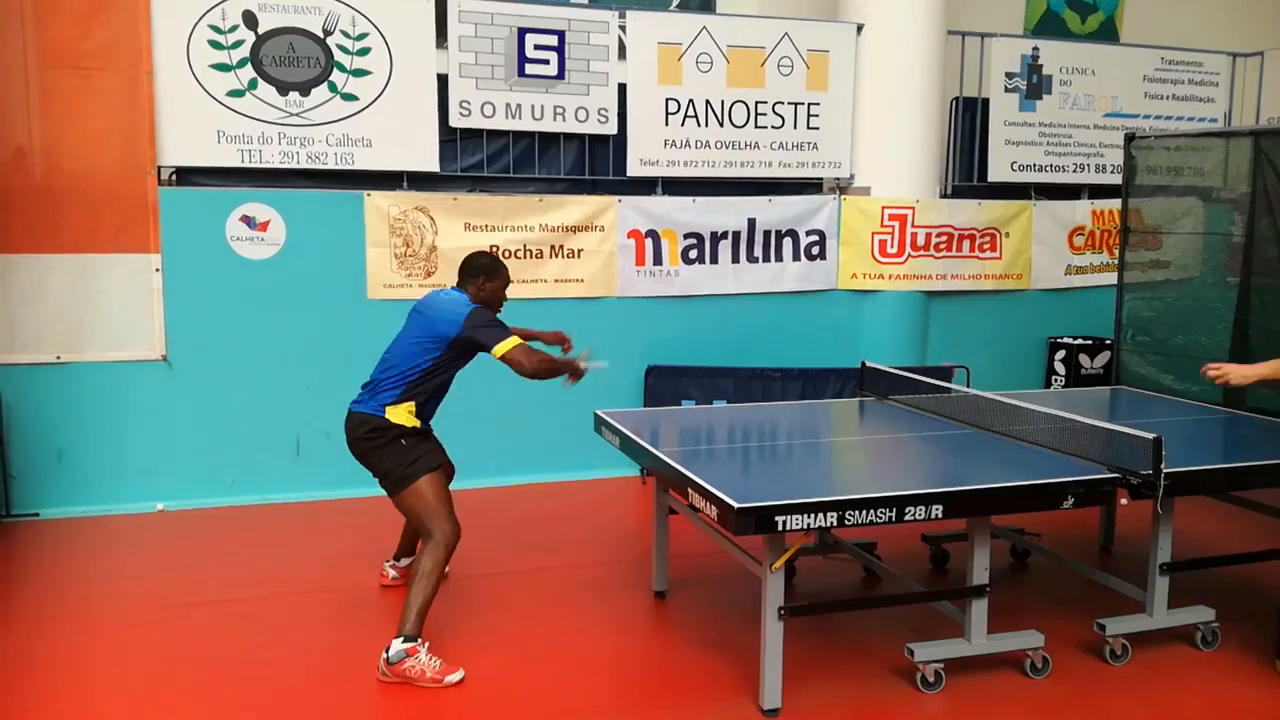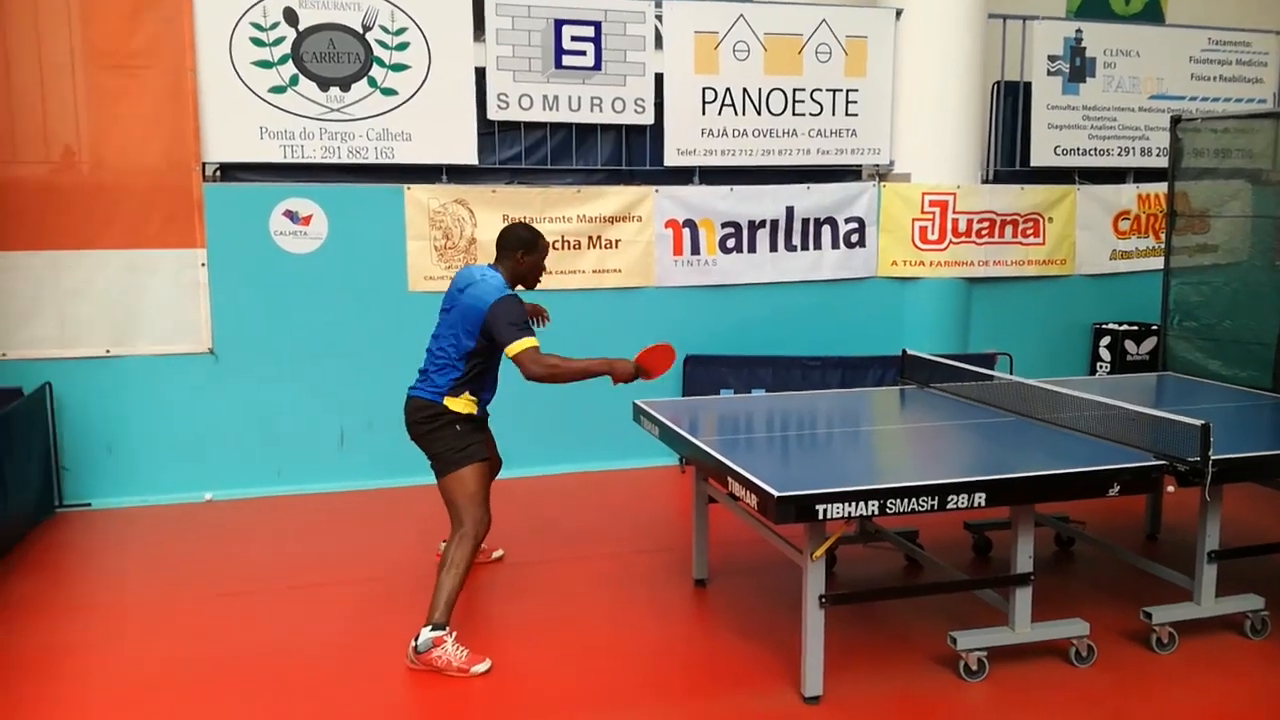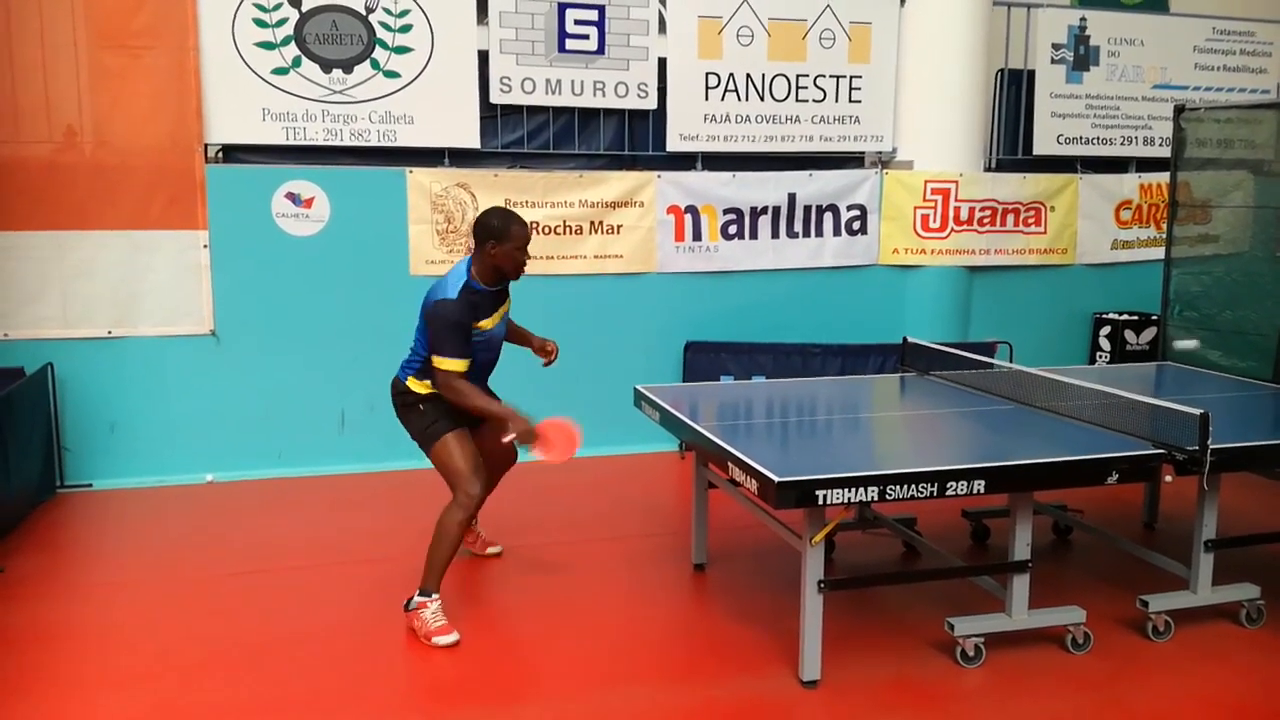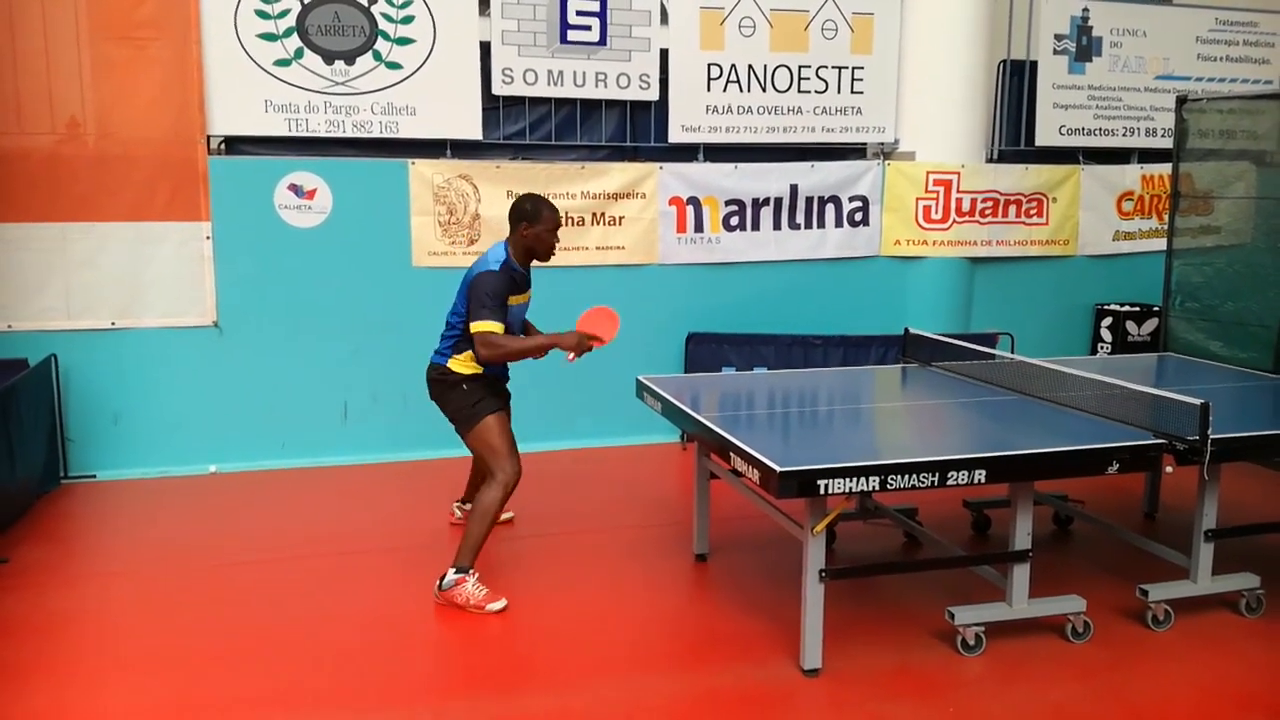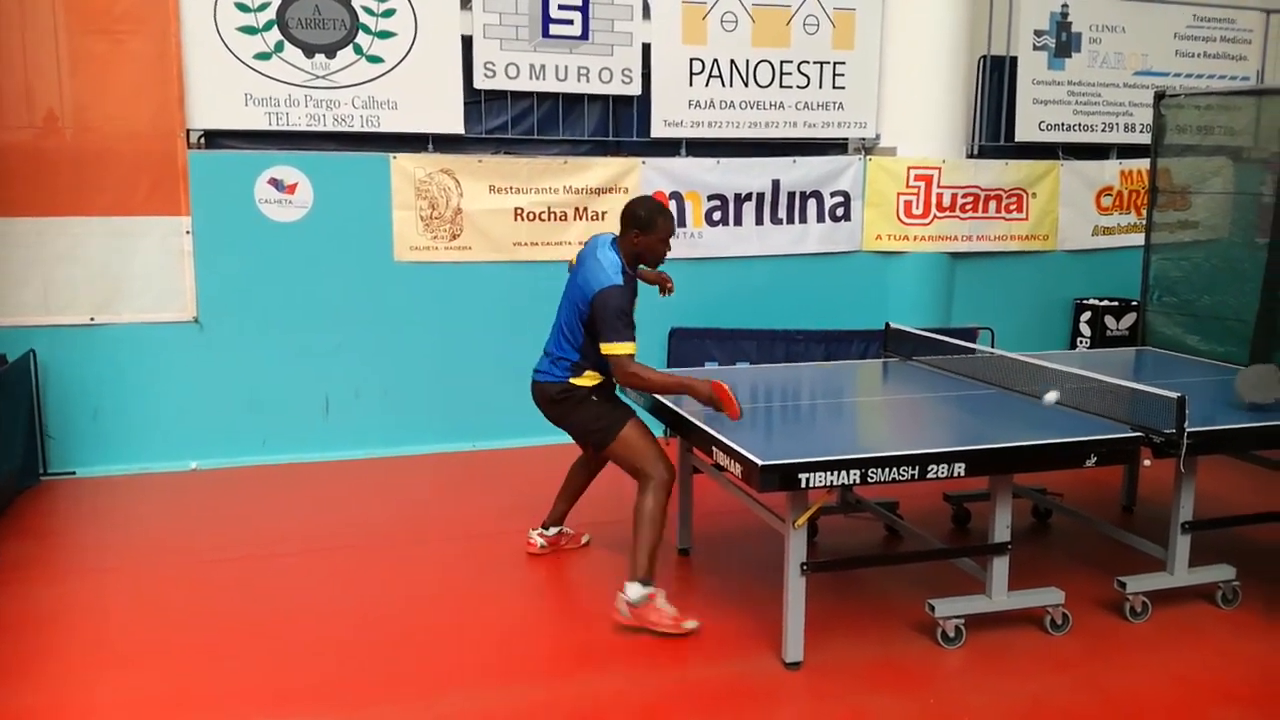
dt=1s
person 1, frame 1
left shoulder: (440, 301)
right shoulder: (472, 315)
right elbow: (528, 366)
left wrist: (538, 335)
right wrist: (569, 366)
left hip: (380, 421)
right hip: (383, 428)
left knee: (440, 475)
right knee: (443, 534)
left ankle: (402, 564)
right ankle: (403, 652)
person 1, frame 2
left shoulder: (471, 276)
right shoulder: (504, 301)
right elbow: (533, 366)
left wrist: (526, 313)
right wrist: (612, 366)
left hip: (443, 405)
right hip: (444, 414)
left knee: (487, 468)
right knee: (475, 523)
left ankle: (455, 547)
right ankle: (431, 640)
person 1, frame 3
left shoulder: (497, 279)
right shoulder: (451, 303)
right elbow: (449, 385)
left wrist: (532, 342)
right wrist: (511, 417)
left hip: (468, 391)
right hip: (428, 397)
left knee: (502, 458)
right knee: (470, 492)
left ankle: (463, 530)
right ankle: (424, 601)
person 1, frame 4
left shoulder: (518, 262)
right shoulder: (492, 276)
right elbow: (488, 347)
left wrist: (530, 332)
right wrist: (559, 341)
left hip: (483, 374)
right hip: (460, 377)
left knee: (498, 447)
right knee: (506, 472)
left ankle: (467, 506)
right ankle: (456, 579)
person 1, frame 5
left shoulder: (599, 243)
right shoulder: (612, 291)
right elbow: (623, 373)
left wrist: (643, 275)
right wrist: (688, 384)
left hip: (552, 381)
right hip: (572, 391)
left knee: (600, 450)
right knee: (657, 474)
left ankle: (549, 532)
right ankle: (638, 594)
